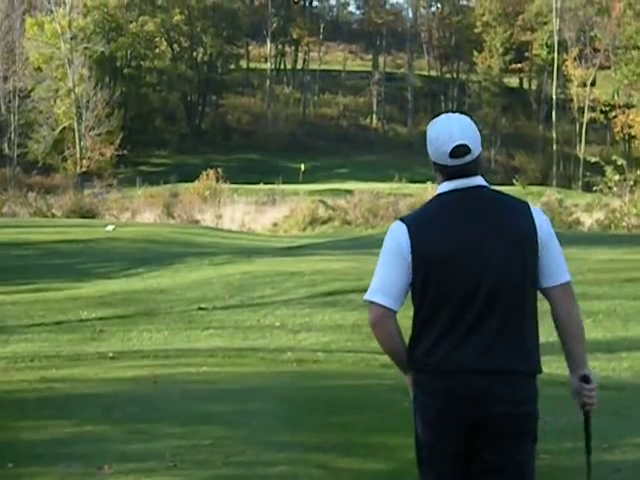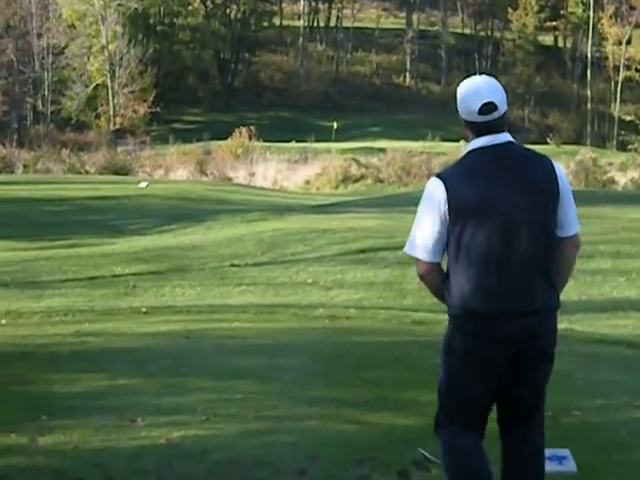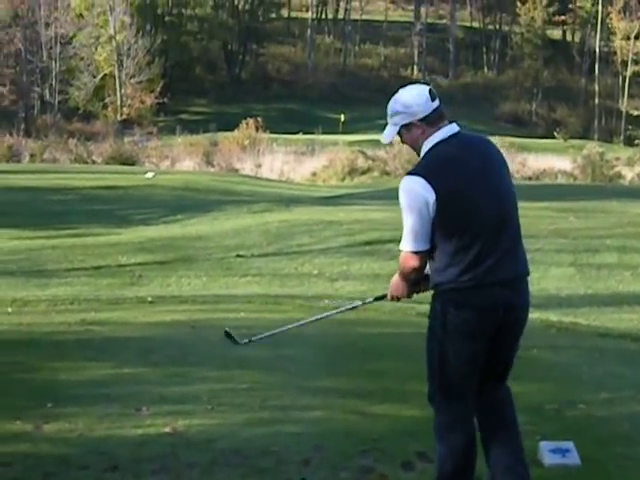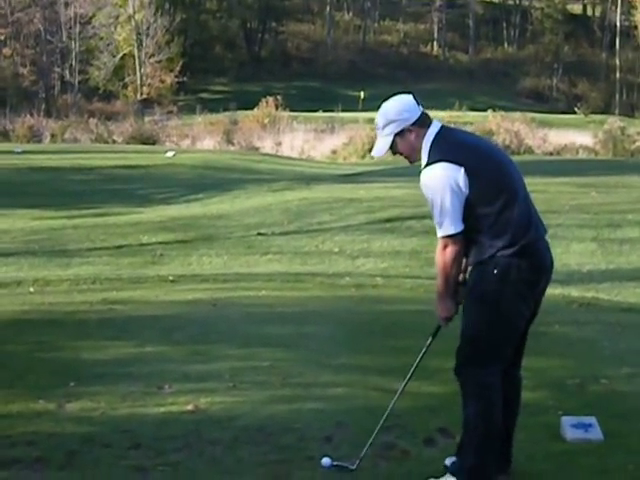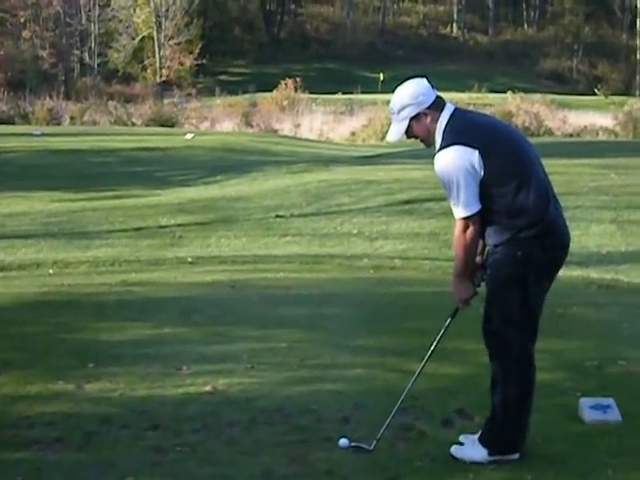
dt=0.7s
person 1, frame 1
left shoulder: (411, 229)
right shoulder: (527, 217)
left elbow: (379, 316)
right elbow: (562, 299)
left wrist: (410, 371)
right wrist: (580, 370)
left hip: (442, 389)
right hip: (513, 387)
person 1, frame 2
left shoulder: (446, 184)
right shoulder: (548, 170)
left elbow: (426, 269)
right elbow: (569, 244)
left hip: (476, 328)
right hip: (537, 323)
left knee: (459, 428)
right knee: (524, 429)
person 1, frame 3
left shoulder: (420, 179)
right shoulder: (487, 149)
left elbow: (413, 257)
left wrist: (401, 282)
left hip: (463, 302)
right hip: (513, 292)
left knee: (453, 403)
right knee: (493, 391)
person 1, frame 4
left shoulder: (437, 168)
right shoulder: (461, 141)
left elbow: (450, 244)
left wrist: (444, 296)
right wrist: (464, 274)
left hip: (507, 267)
right hip: (530, 258)
left knee: (475, 368)
right knee: (503, 365)
person 1, frame 5
left shoulder: (452, 153)
right shoulder: (475, 124)
left elbow: (468, 225)
left wrist: (462, 277)
right wrist: (481, 255)
left hip: (525, 245)
right hip: (544, 235)
left knee: (509, 343)
right knee: (506, 337)
left ankle: (503, 442)
right ankle: (503, 430)
